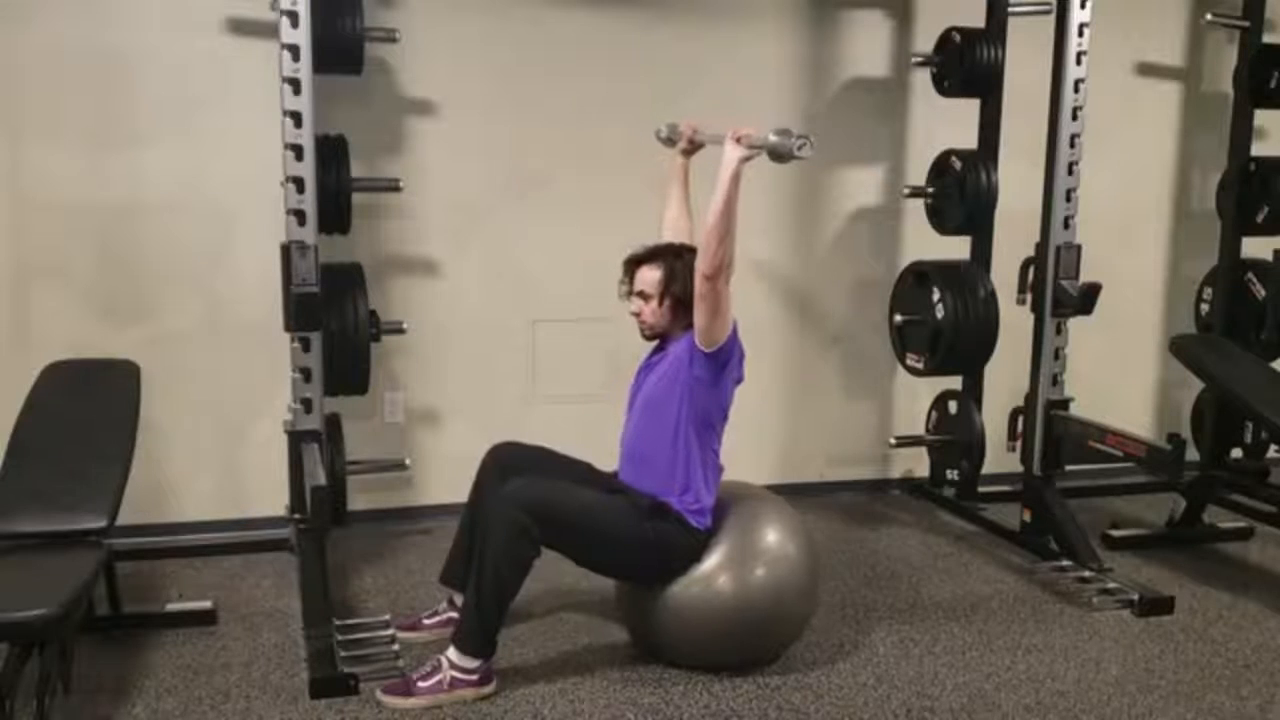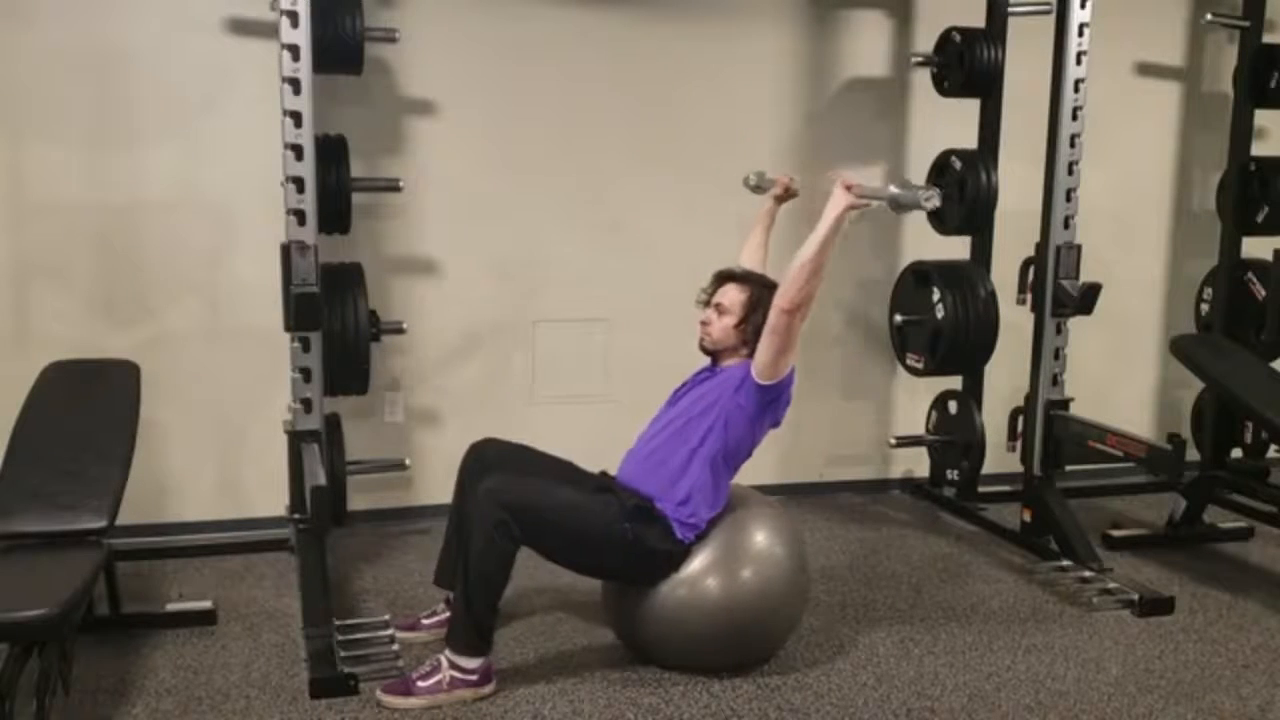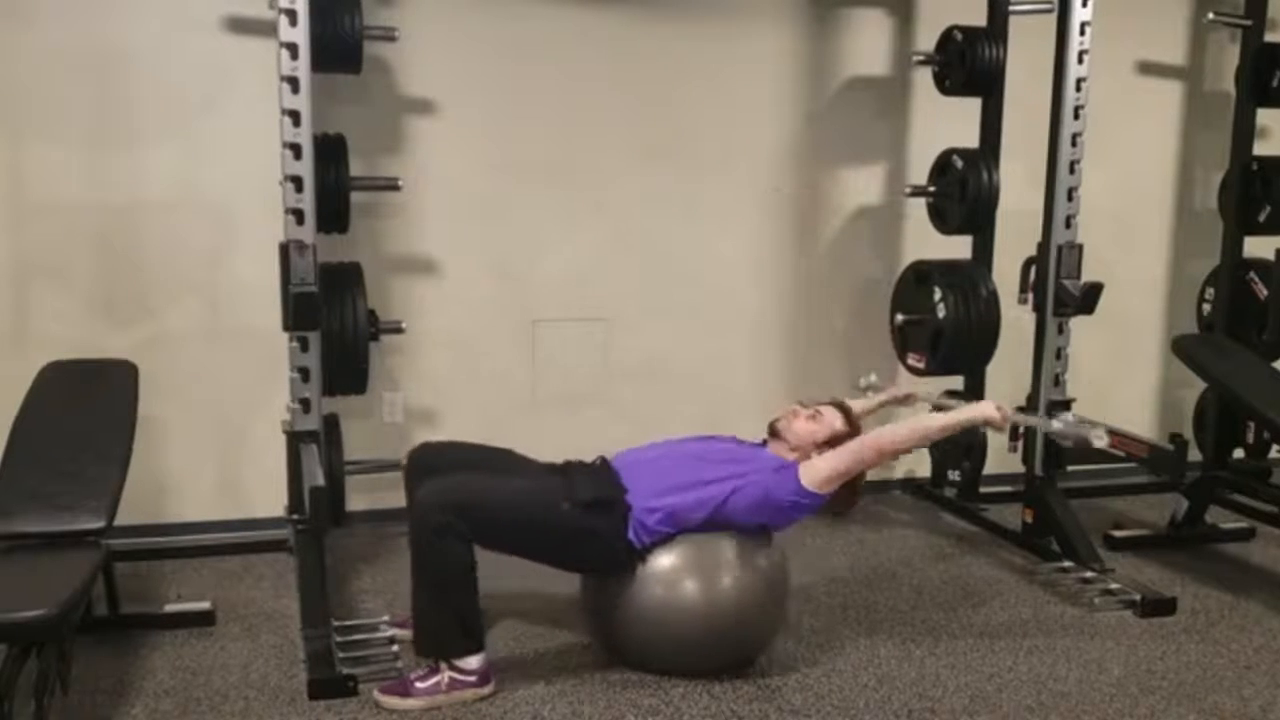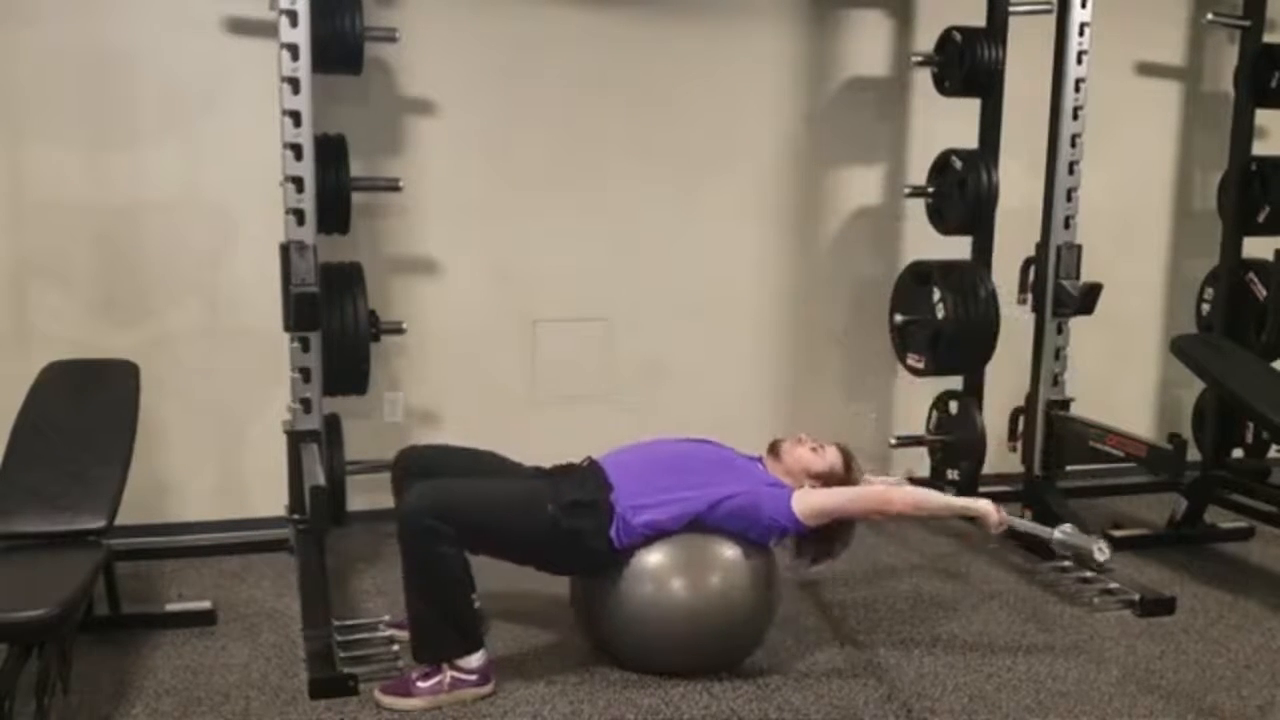
dt=1s
person 1, frame 1
left shoulder: (707, 353)
right shoulder: (670, 344)
left elbow: (710, 269)
right elbow: (674, 244)
left wrist: (730, 168)
right wrist: (681, 161)
left hip: (666, 531)
right hip: (632, 498)
left knee: (520, 502)
right knee: (506, 462)
left ankle: (467, 665)
right ankle: (460, 603)
person 1, frame 2
left shoulder: (758, 385)
right shoulder: (719, 370)
left elbow: (788, 304)
right elbow: (745, 281)
left wrist: (833, 214)
right wrist: (771, 206)
left hip: (650, 535)
right hip: (618, 498)
left knee: (497, 498)
right knee: (487, 458)
left ankle: (467, 665)
right ankle: (458, 603)
person 1, frame 3
left shoulder: (791, 486)
right shoulder: (762, 455)
left elbow: (877, 446)
right elbow: (829, 411)
left wrist: (972, 413)
right wrist: (888, 396)
left hip: (605, 523)
right hip: (591, 483)
left knee: (438, 503)
right knee: (429, 462)
left ankle: (461, 664)
right ankle: (443, 613)
person 1, frame 4
left shoulder: (776, 503)
right shoulder: (754, 472)
left elbow: (875, 499)
left wrist: (971, 504)
left hip: (583, 522)
right hip: (575, 483)
left knee: (424, 509)
right knee: (415, 466)
left ankle: (459, 663)
right ankle: (449, 611)
